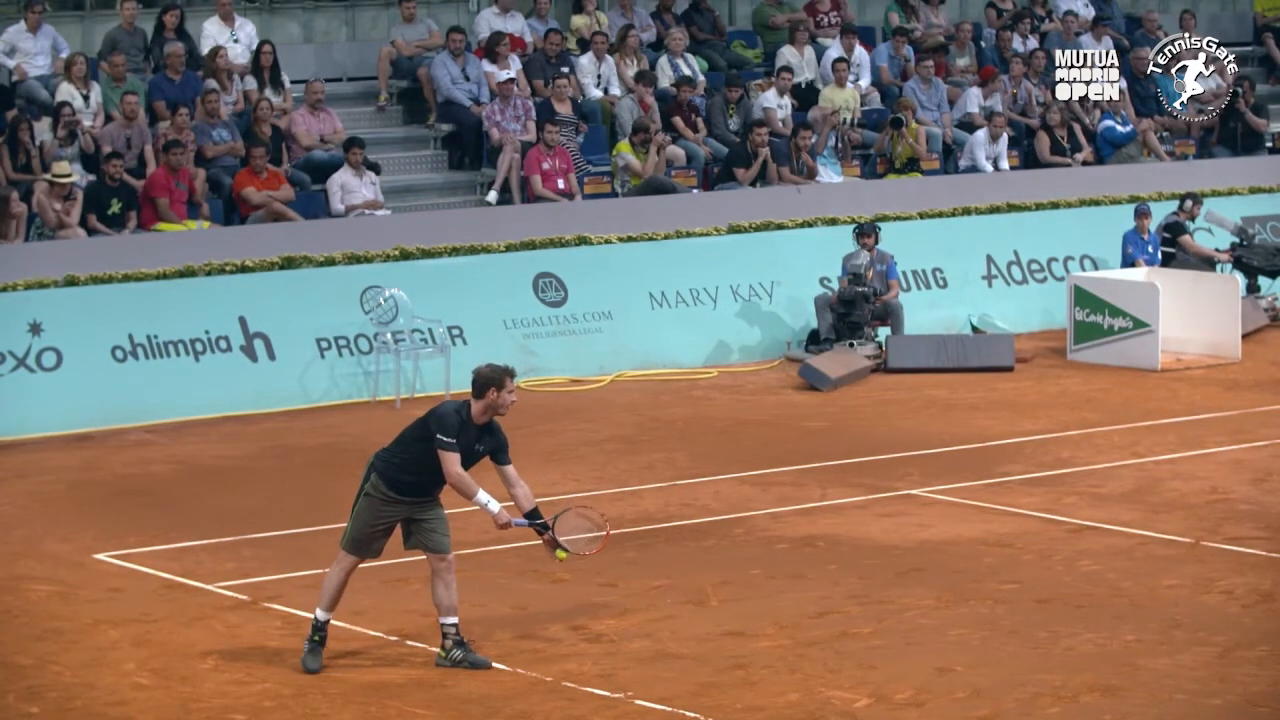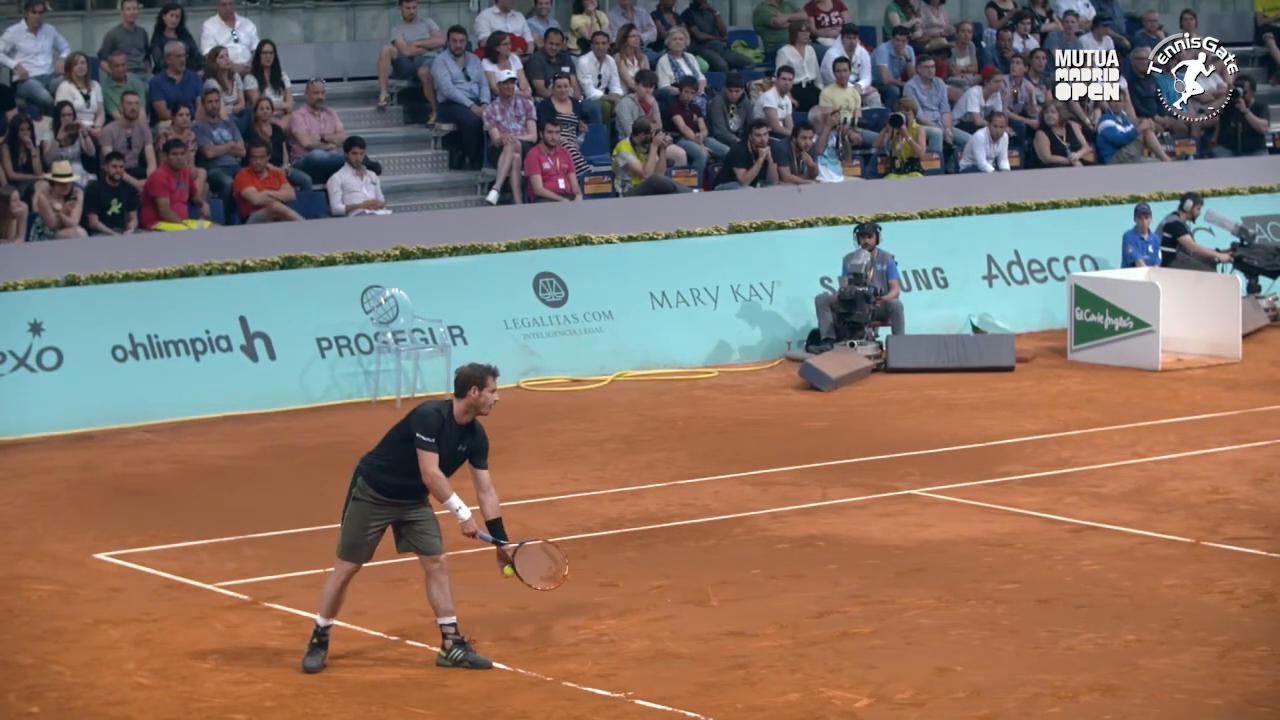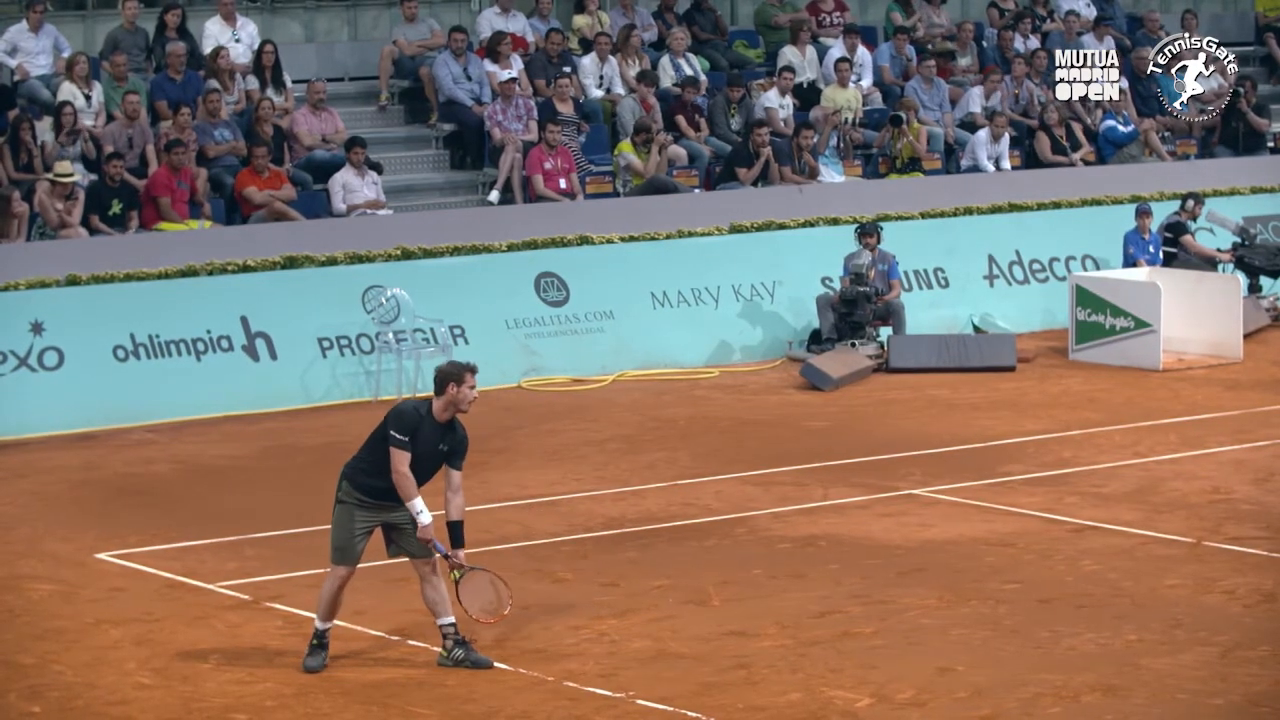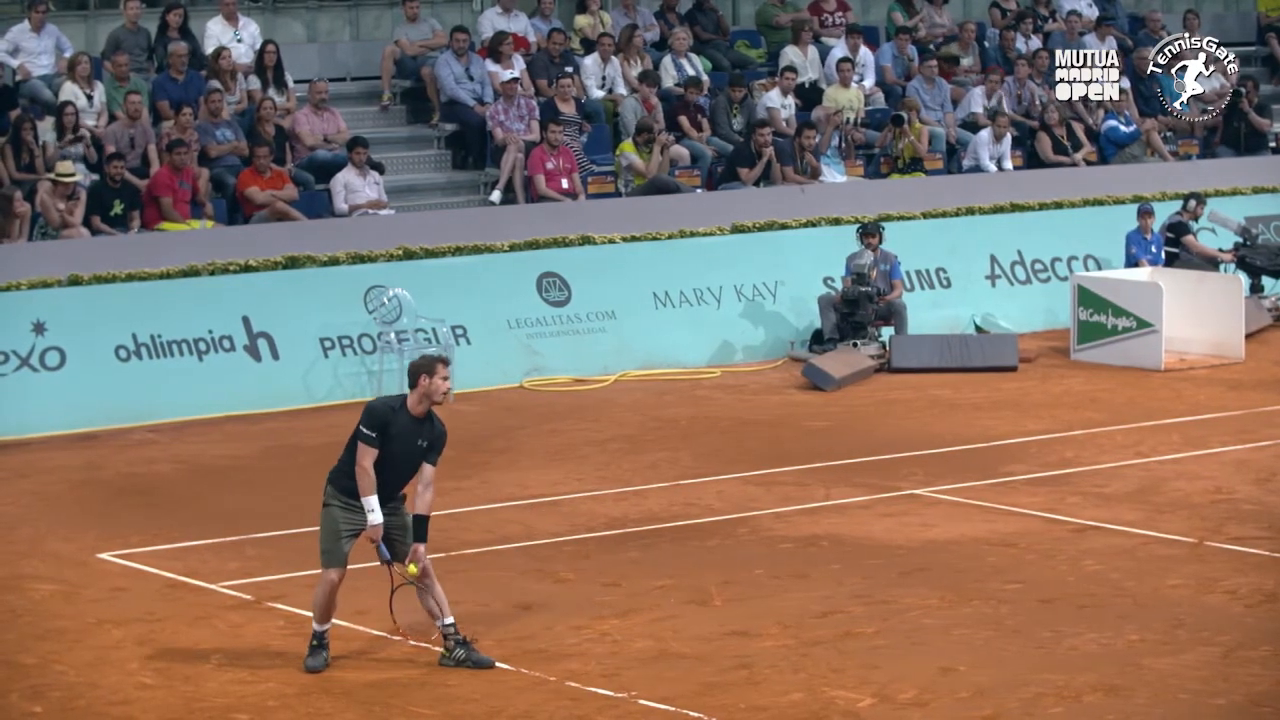
dt=0.5s
person 1, frame 1
left shoulder: (493, 435)
right shoulder: (448, 415)
left elbow: (516, 486)
right elbow: (454, 474)
left wrist: (542, 528)
right wrist: (493, 508)
left hip: (424, 497)
right hip: (384, 488)
left knee: (444, 561)
right knee: (348, 560)
left ankle: (451, 645)
right ankle: (316, 637)
person 1, frame 2
left shoulder: (476, 436)
right shoulder: (429, 415)
left elbow: (486, 491)
right elbow: (430, 475)
left wrist: (501, 540)
right wrist: (463, 514)
left hip: (412, 499)
right hip: (372, 492)
left knee: (437, 562)
right knee: (346, 567)
left ankle: (451, 644)
right ankle: (319, 640)
person 1, frame 3
left shoulder: (457, 436)
right shoulder: (407, 414)
left elbow: (454, 491)
right elbow: (399, 471)
left wrist: (457, 544)
right wrist: (423, 519)
left hip: (402, 501)
right hip: (358, 496)
left knee: (430, 565)
right knee: (342, 573)
left ankle: (453, 644)
right ankle: (319, 642)
person 1, frame 4
left shoulder: (436, 431)
right shoulder: (380, 411)
left elbow: (425, 486)
right elbow: (363, 466)
left wrist: (419, 539)
right wrist: (374, 518)
left hip: (390, 502)
right hip: (345, 500)
left knee: (422, 568)
right knee: (332, 576)
left ankle: (453, 645)
right ankle: (318, 643)
